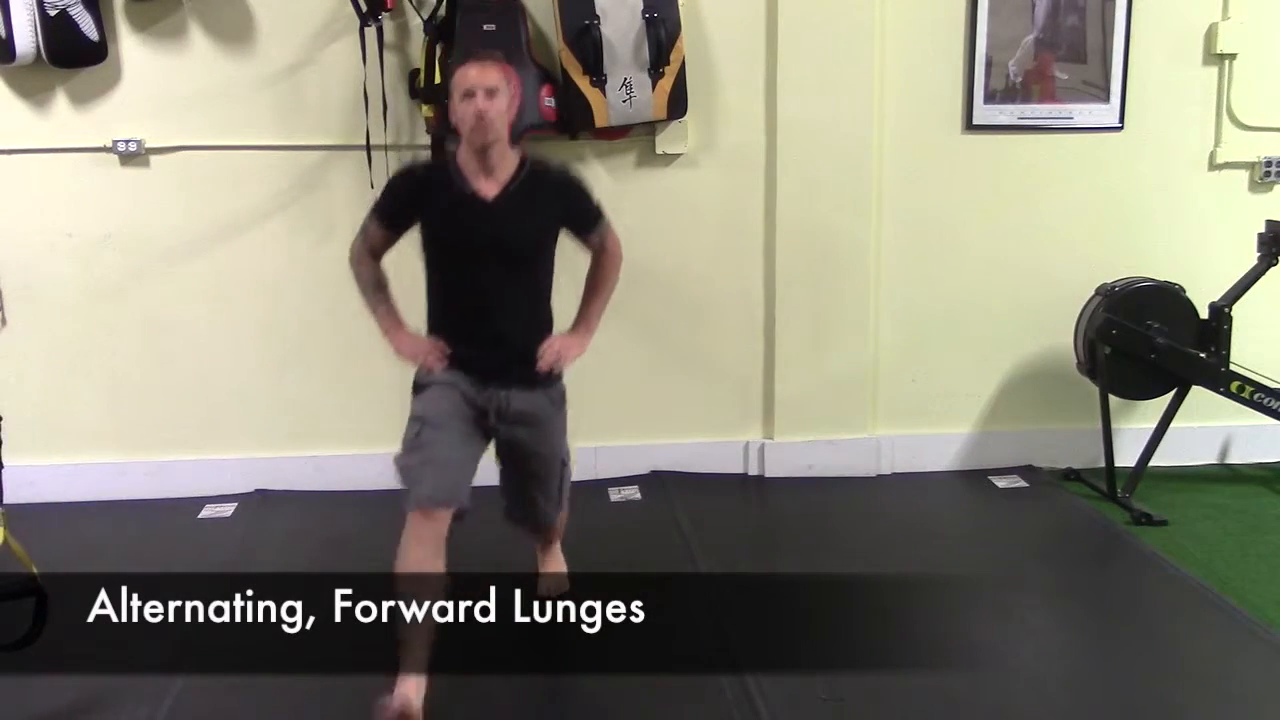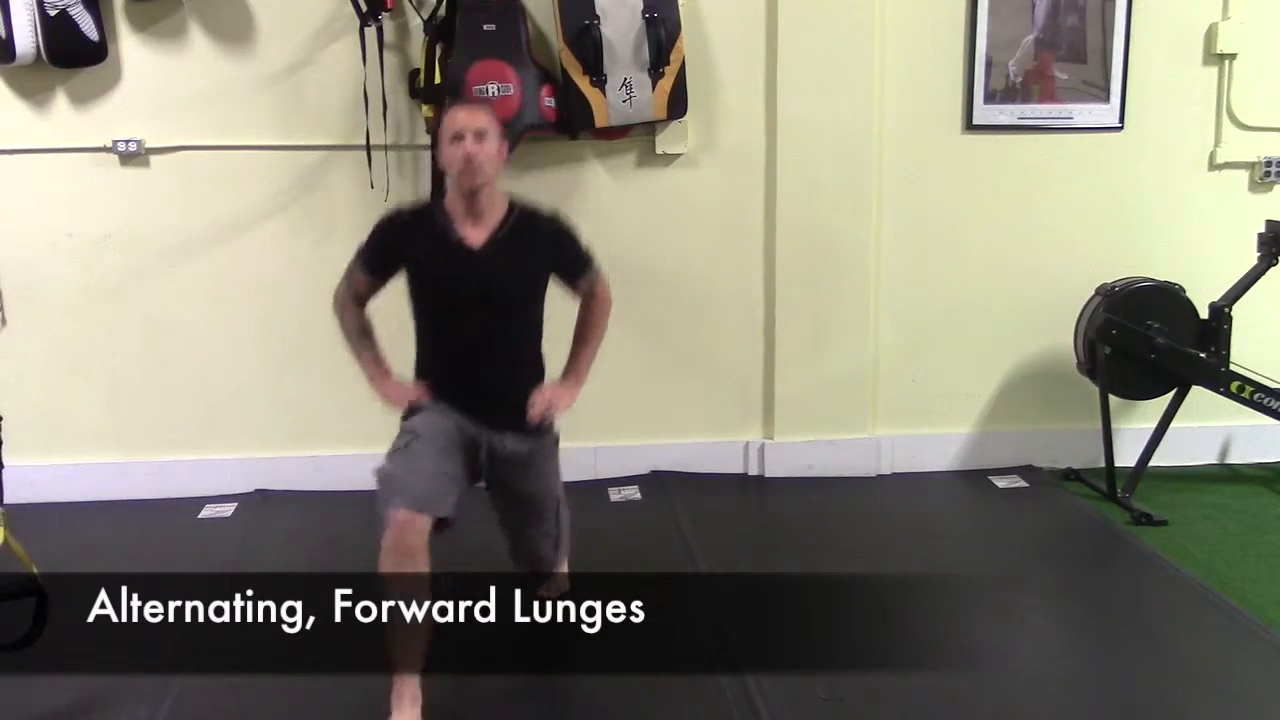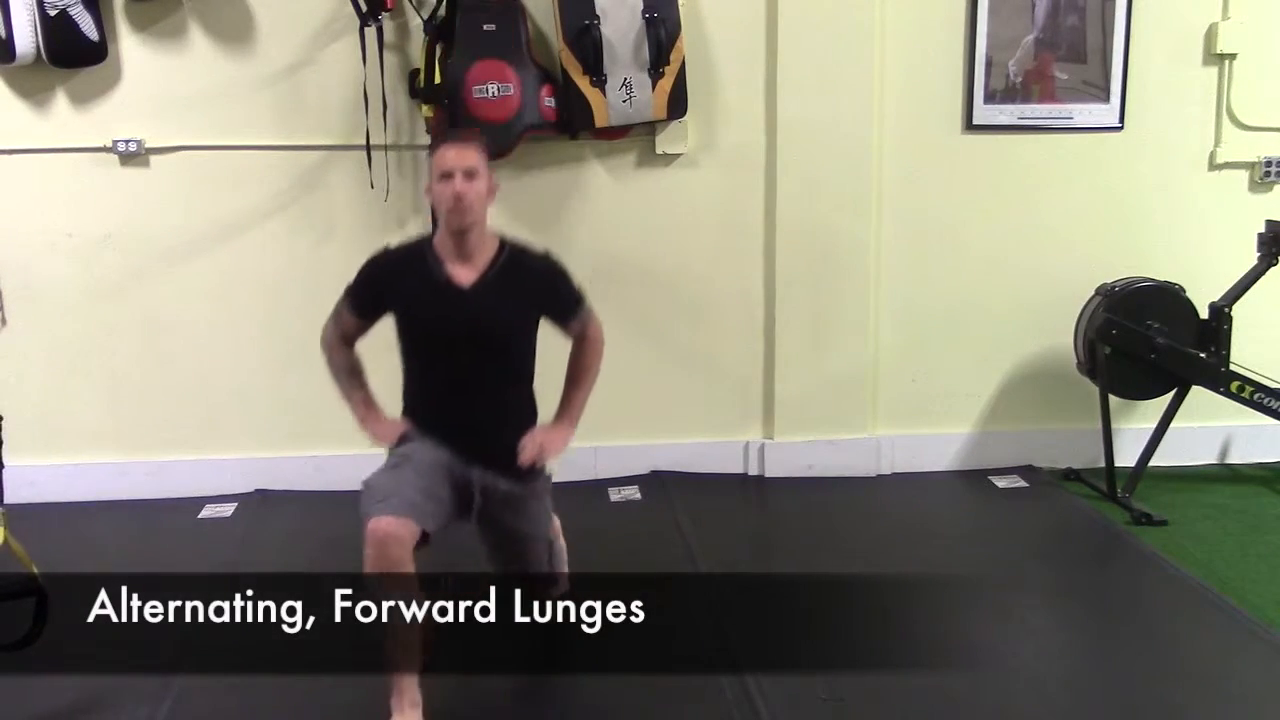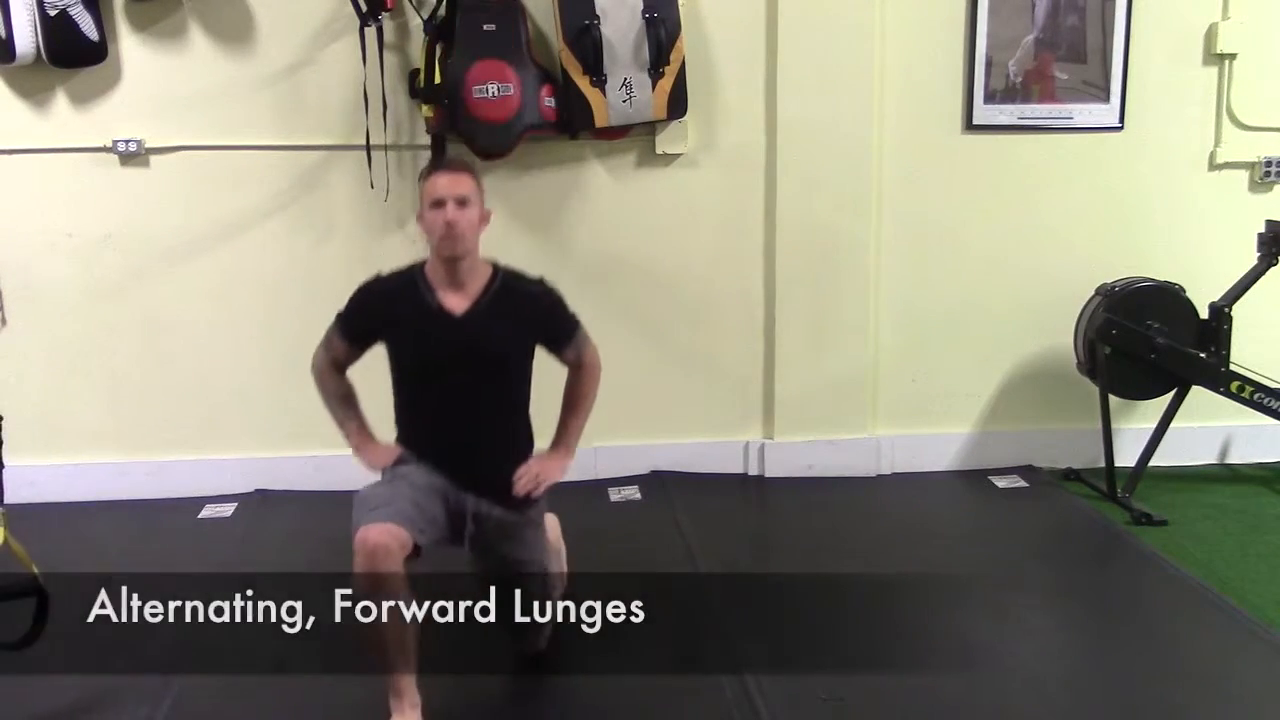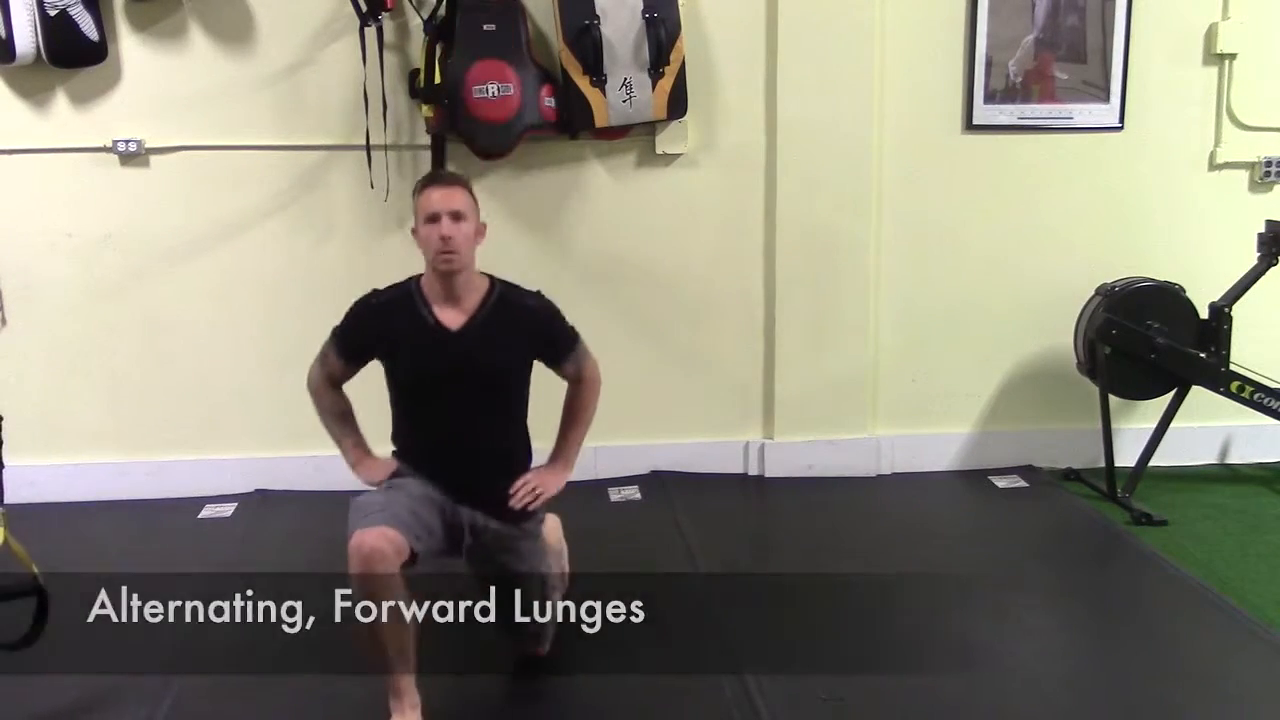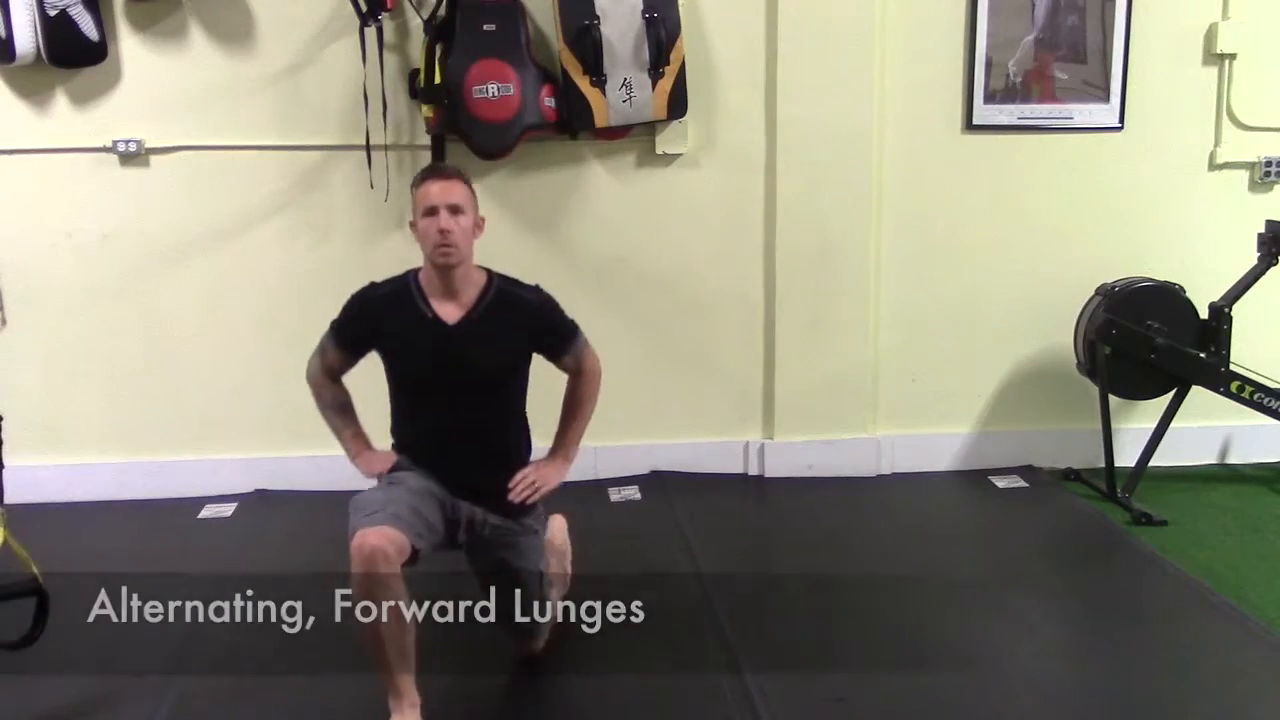
dt=0.1s
person 1, frame 1
left shoulder: (552, 186)
right shoulder: (421, 183)
left elbow: (607, 249)
right elbow: (364, 252)
left wrist: (582, 332)
right wrist: (396, 331)
left hip: (531, 380)
right hip: (452, 376)
left knee: (543, 514)
right knee: (427, 509)
left ankle: (550, 552)
person 1, frame 2
left shoulder: (544, 233)
right shoulder: (406, 230)
left elbow: (598, 295)
right elbow: (348, 298)
left wrist: (571, 381)
right wrist: (384, 378)
left hip: (521, 423)
right hip: (441, 414)
left knee: (544, 571)
right knee: (403, 528)
left ankle: (552, 535)
person 1, frame 3
left shoulder: (534, 272)
right shoulder: (396, 269)
left elbow: (589, 336)
right elbow: (336, 337)
left wrist: (564, 423)
right wrist: (371, 416)
left hip: (511, 458)
right hip: (431, 445)
right knee: (385, 533)
left ankle: (549, 540)
person 1, frame 4
left shoulder: (529, 300)
right shoulder: (385, 298)
left elbow: (586, 363)
right elbow: (326, 364)
left wrist: (560, 453)
right wrist: (365, 442)
left hip: (506, 487)
right hip: (423, 471)
left knee: (534, 632)
right knee: (375, 544)
left ankle: (546, 538)
person 1, frame 5
left shoulder: (526, 313)
right shoulder: (382, 313)
left elbow: (586, 376)
right elbow: (322, 379)
left wrist: (560, 467)
right wrist: (360, 457)
left hip: (504, 499)
right hip: (421, 483)
left knee: (534, 644)
right knee: (369, 547)
left ankle: (547, 538)
person 1, frame 6
left shoulder: (524, 306)
right shoulder: (380, 305)
left elbow: (587, 370)
right elbow: (321, 371)
left wrist: (559, 461)
right wrist: (361, 449)
left hip: (504, 492)
right hip: (419, 476)
left knee: (532, 638)
right knee: (371, 549)
left ankle: (549, 535)
